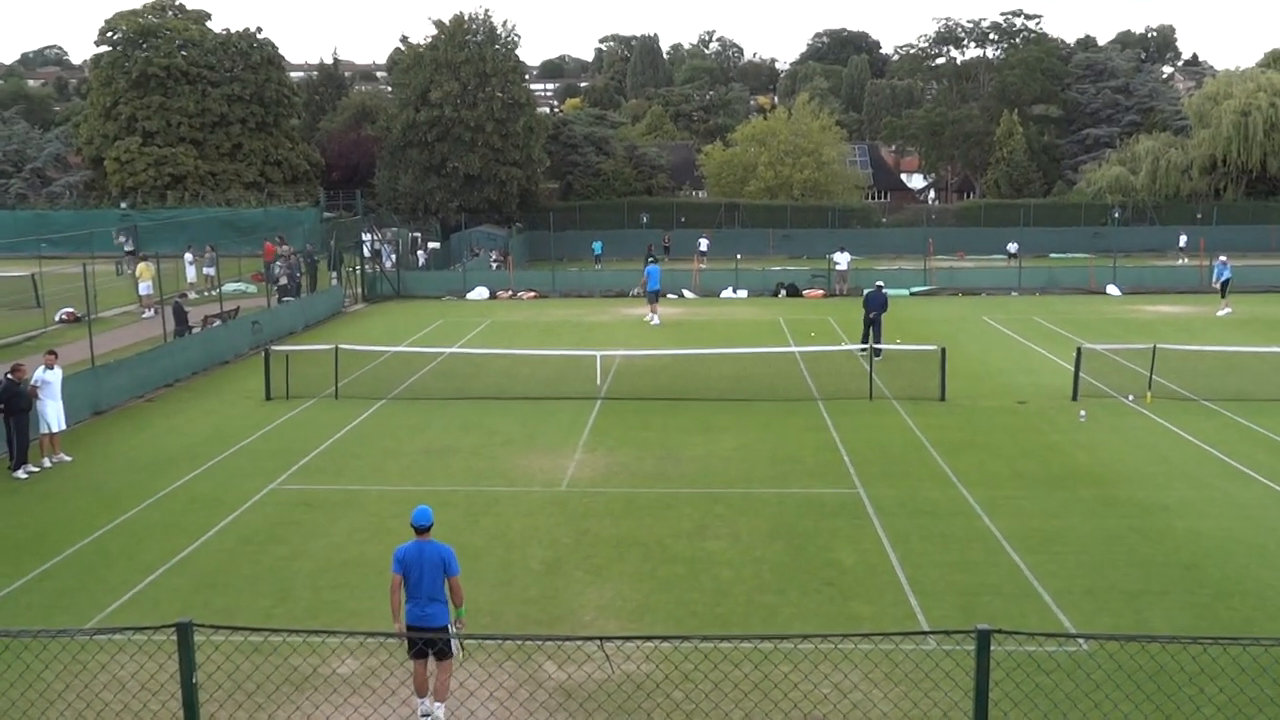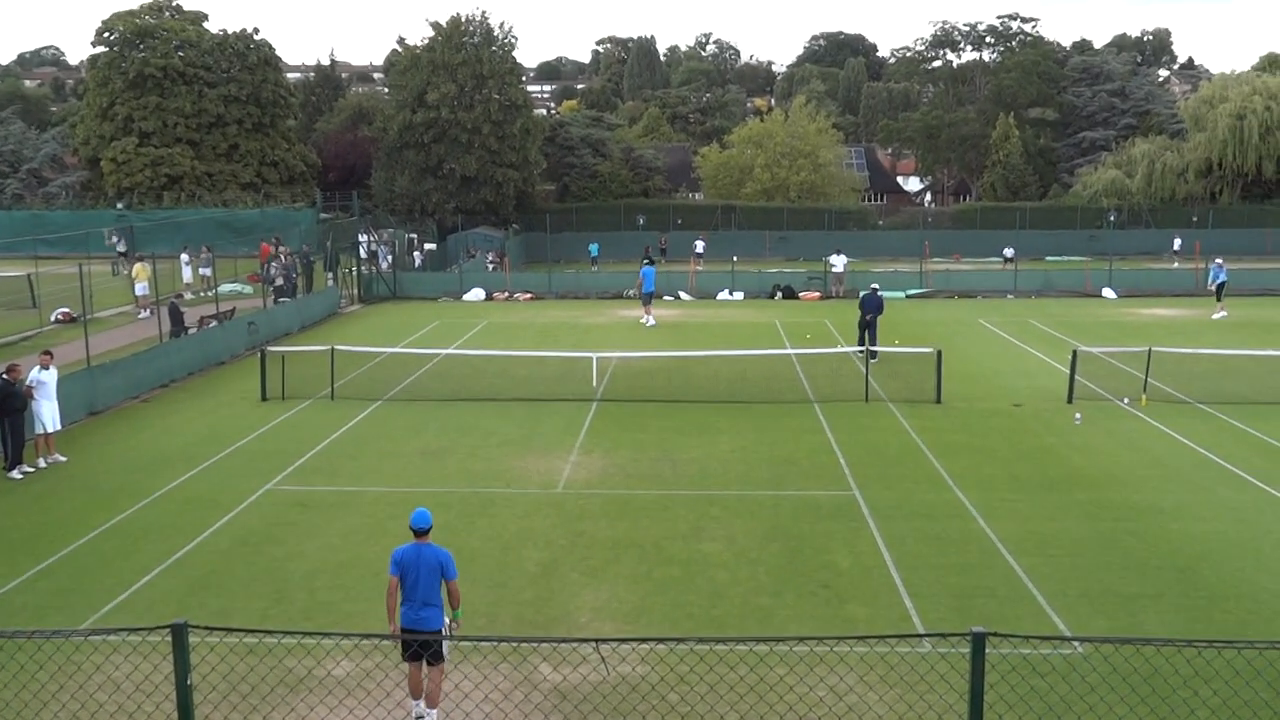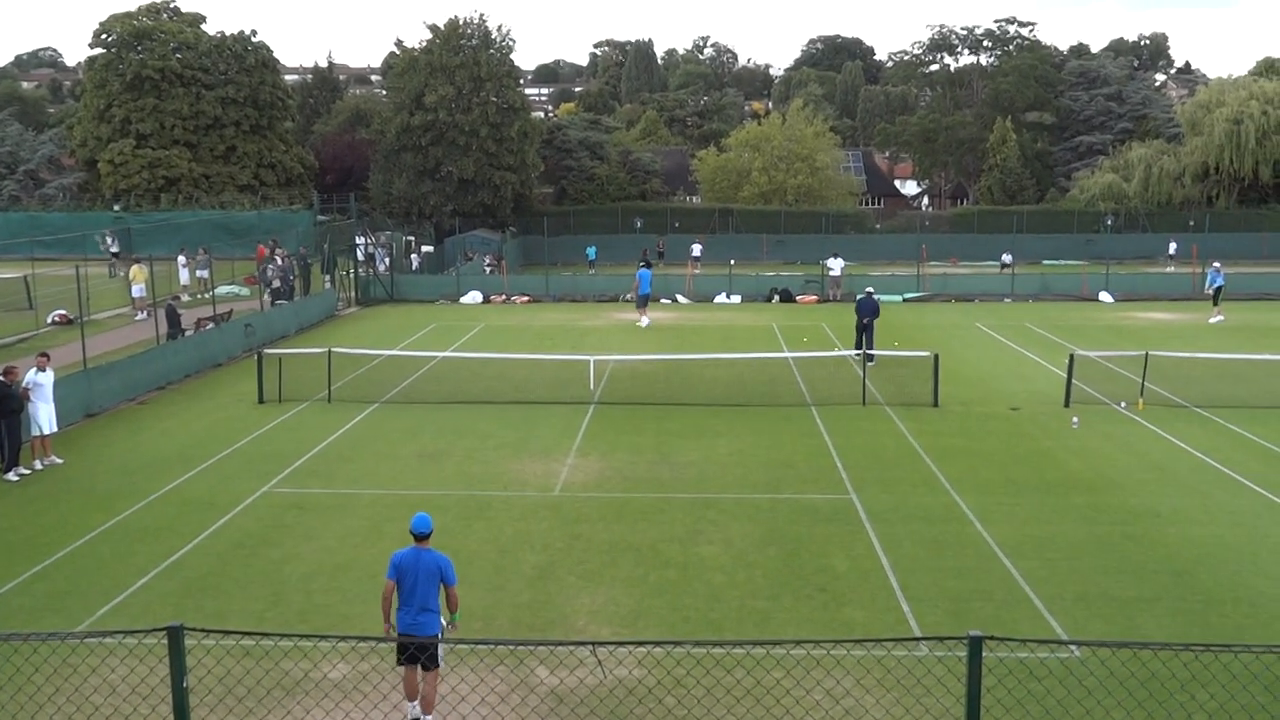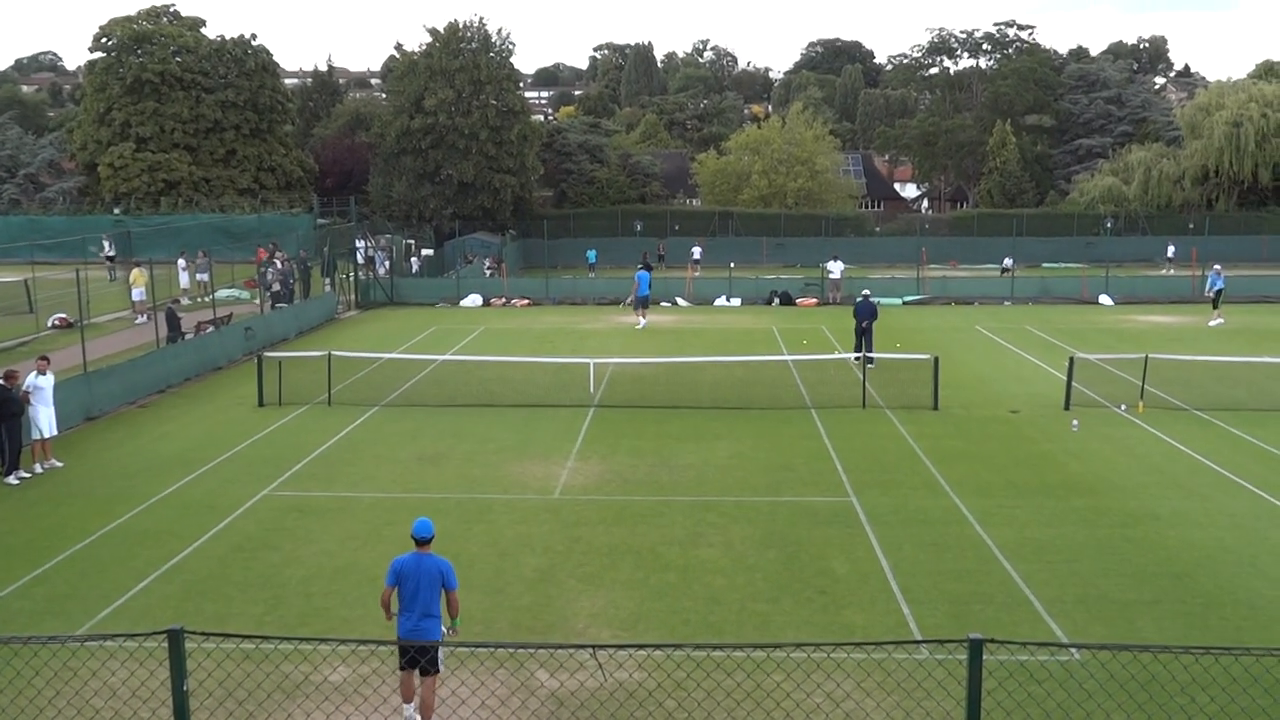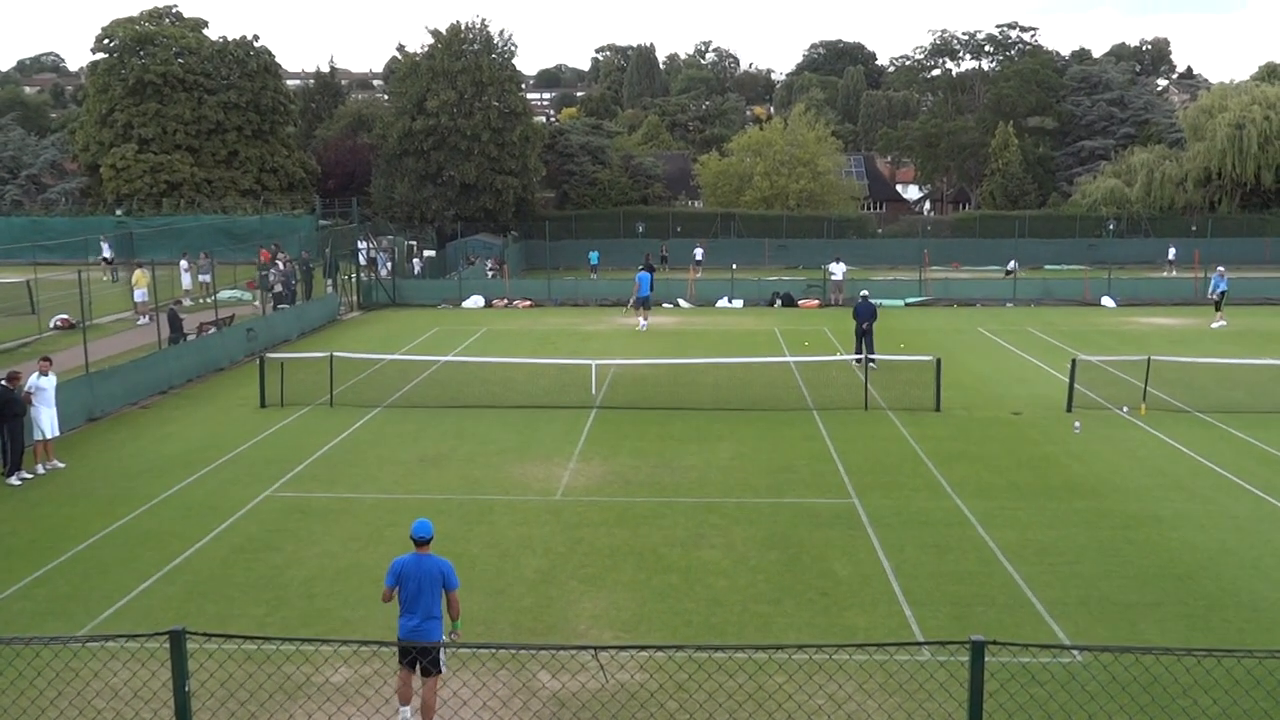
dt=0.1s
person 1, frame 1
left shoulder: (401, 552)
right shoulder: (445, 552)
left elbow: (396, 588)
right elbow: (455, 588)
left wrist: (397, 620)
right wrist: (460, 614)
left hip: (413, 620)
right hip: (439, 619)
left knee: (419, 665)
right knee: (444, 666)
person 1, frame 2
left shoulder: (399, 554)
right shoulder: (443, 555)
left elbow: (392, 590)
right elbow: (453, 591)
left wrist: (392, 622)
right wrist: (456, 616)
left hip: (408, 622)
right hip: (433, 623)
left knee: (414, 668)
right knee: (435, 671)
person 1, frame 3
left shoulder: (398, 558)
right shoulder: (442, 561)
left elbow: (387, 594)
right elbow: (451, 596)
left wrist: (386, 621)
right wrist: (453, 618)
left hip: (404, 626)
right hip: (429, 628)
left knee: (410, 670)
right knee: (430, 676)
person 1, frame 4
left shoulder: (398, 563)
right shoulder: (443, 566)
left elbow: (385, 597)
right elbow: (452, 601)
left wrist: (388, 613)
right wrist: (454, 623)
left hip: (405, 631)
right hip: (430, 633)
left knee: (406, 673)
right knee: (428, 682)
person 1, frame 5
left shoulder: (398, 564)
right shoulder: (444, 566)
left elbow: (386, 597)
right elbow: (453, 601)
left wrist: (393, 594)
right wrist: (456, 626)
left hip: (406, 632)
right hip: (432, 634)
left knee: (404, 674)
right knee: (429, 684)
